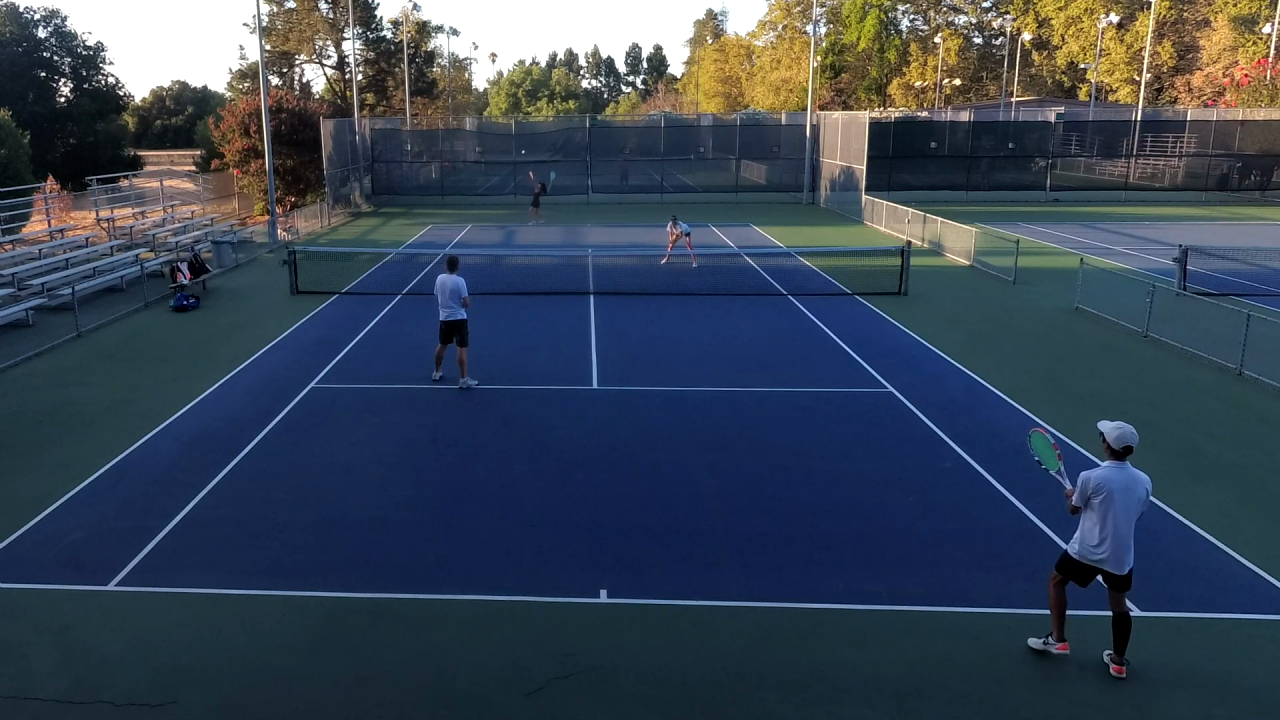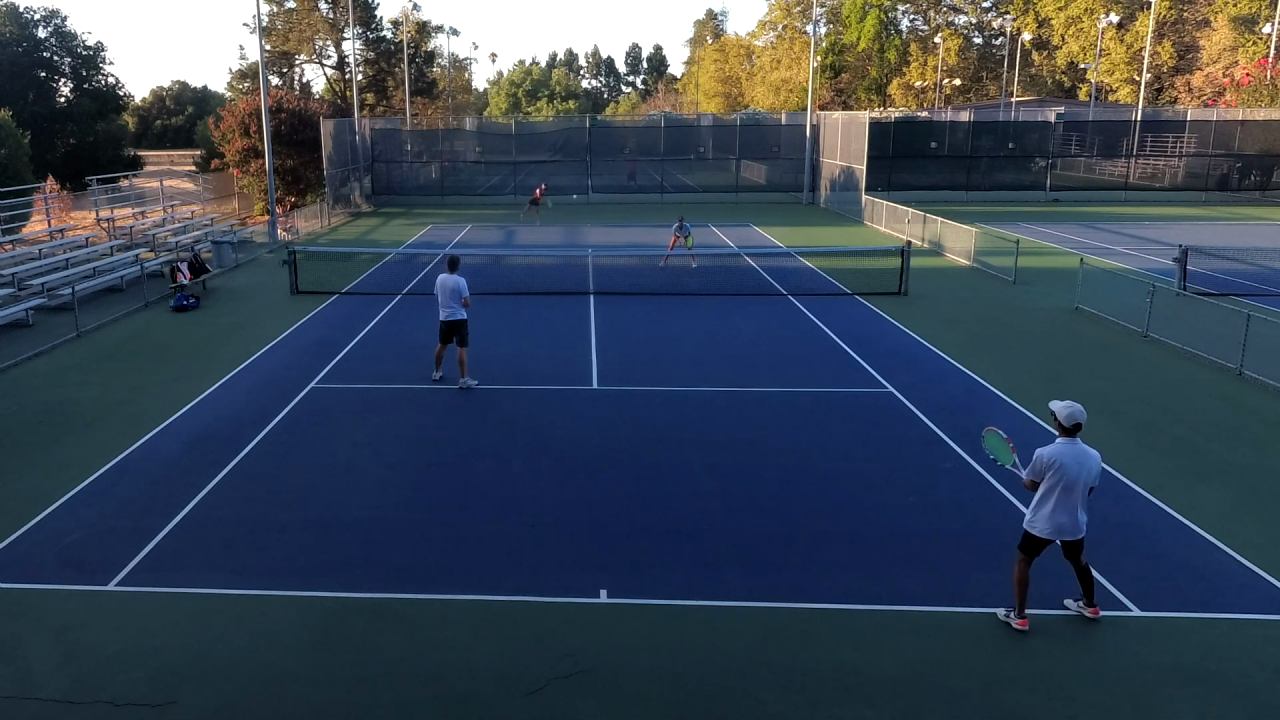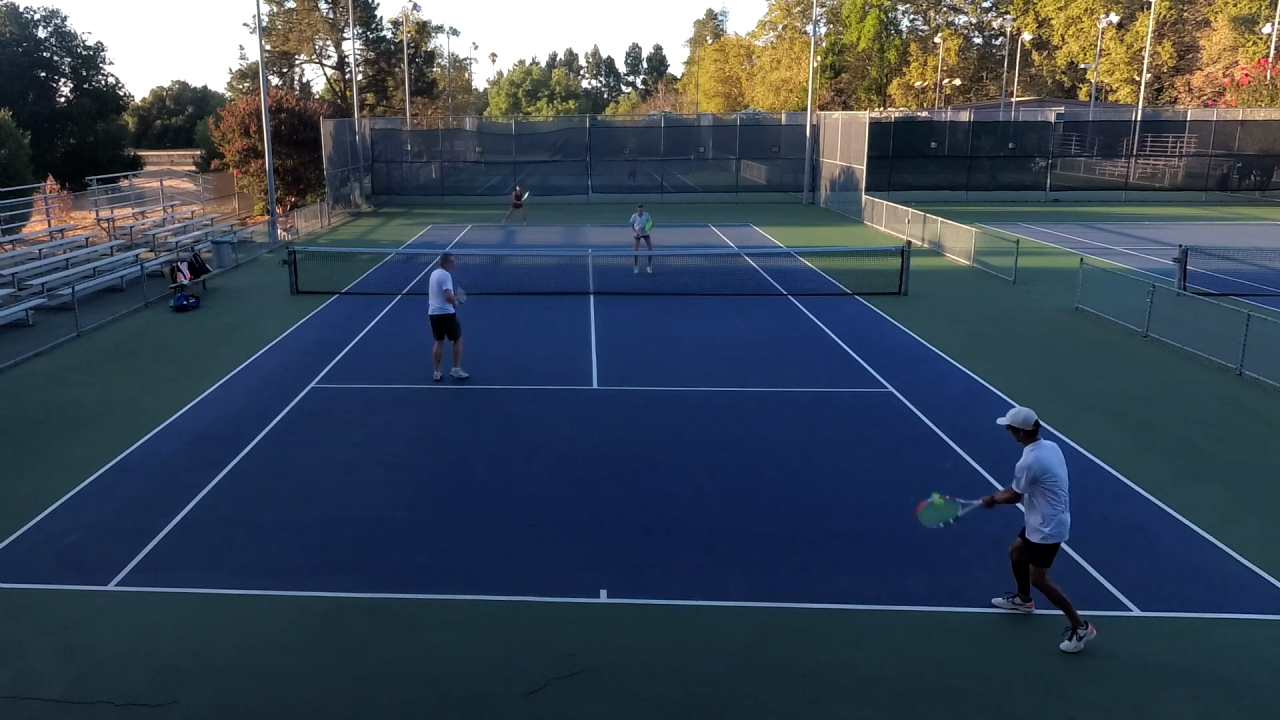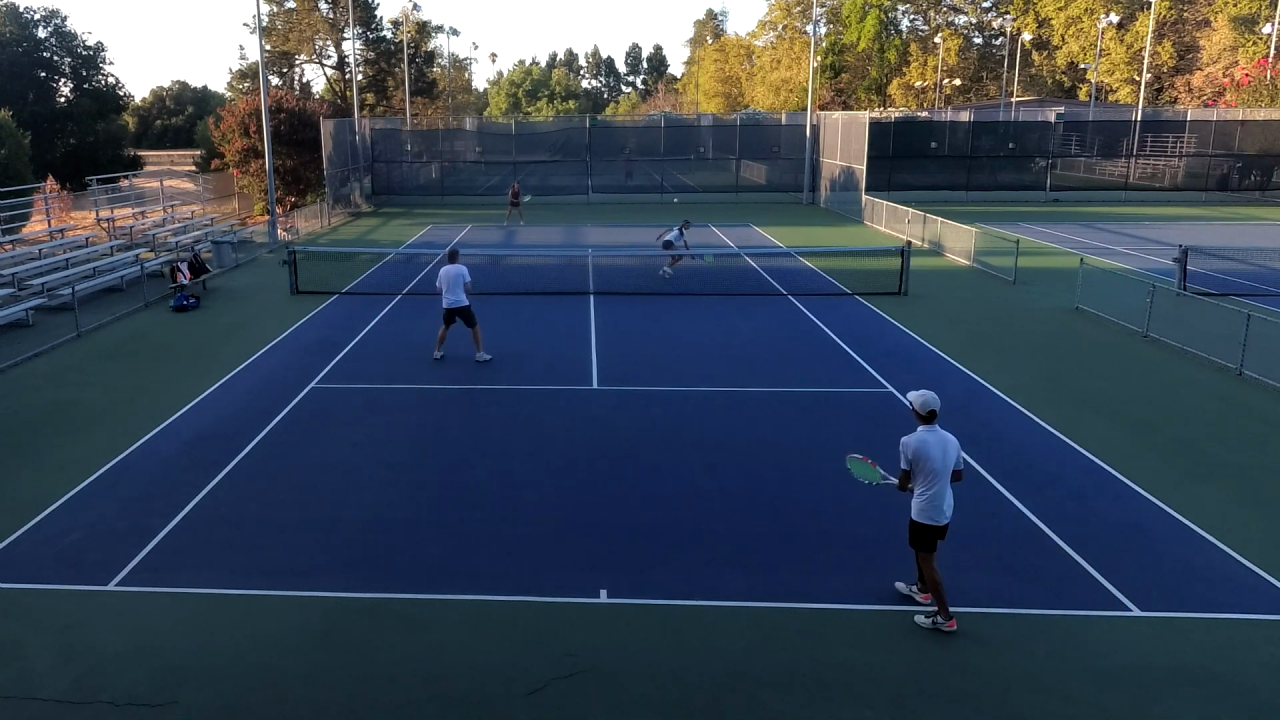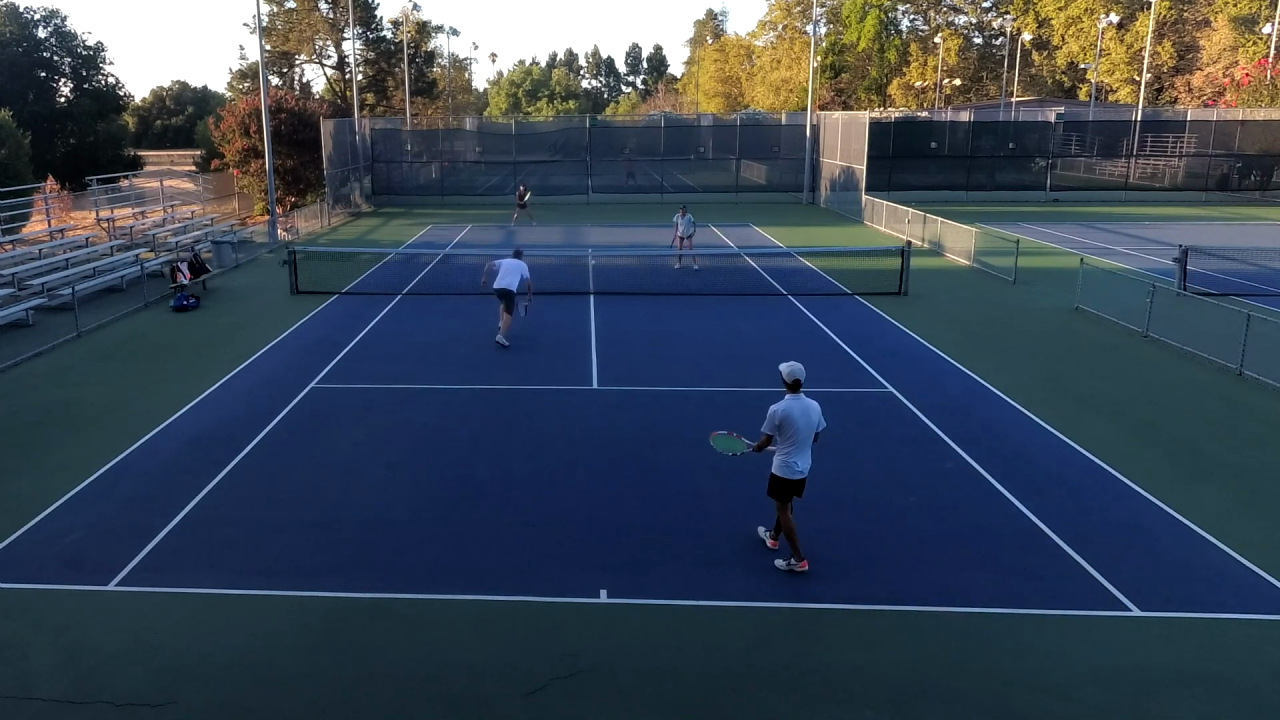
dt=1s
person 1, frame 1
left shoulder: (1091, 477)
right shoulder: (1144, 481)
left elbow: (1074, 509)
right elbow: (1137, 514)
left wrist: (1071, 495)
left hip: (1087, 550)
right hip: (1122, 554)
left knee: (1056, 581)
right knee: (1119, 603)
left ankle: (1058, 639)
right ankle: (1118, 661)
person 1, frame 2
left shoulder: (1044, 454)
right shoulder: (1094, 457)
left elbow: (1032, 486)
right elbow: (1088, 491)
left wrist: (1027, 482)
left hip: (1042, 523)
right hip: (1075, 524)
left knee: (1022, 562)
right knee: (1078, 560)
left ankle: (1019, 615)
right ankle: (1090, 605)
person 1, frame 3
left shoulder: (1030, 462)
right shoulder: (1050, 447)
left elbow: (1015, 496)
left wrist: (993, 499)
right wrist: (1004, 493)
left hip: (1047, 528)
right hip: (1044, 522)
left knee: (1038, 579)
right knee: (1016, 552)
left ankle: (1081, 627)
right ankle: (1023, 599)
person 1, frame 4
left shoulder: (909, 442)
right shoulder: (951, 440)
left elbow: (903, 481)
right elbow: (957, 476)
left wrist: (907, 485)
left hip: (924, 511)
right hip: (944, 509)
left knee: (927, 561)
right knee: (925, 549)
left ankle: (945, 617)
right ankle: (923, 589)
person 1, frame 5
left shoulder: (777, 410)
right shoulder: (814, 407)
left elbow: (766, 441)
right elbow: (815, 437)
left wrist: (758, 446)
left hip: (784, 468)
right hip: (803, 467)
left knee: (783, 510)
right knee: (786, 503)
left ankle: (799, 559)
right ankle: (774, 536)
